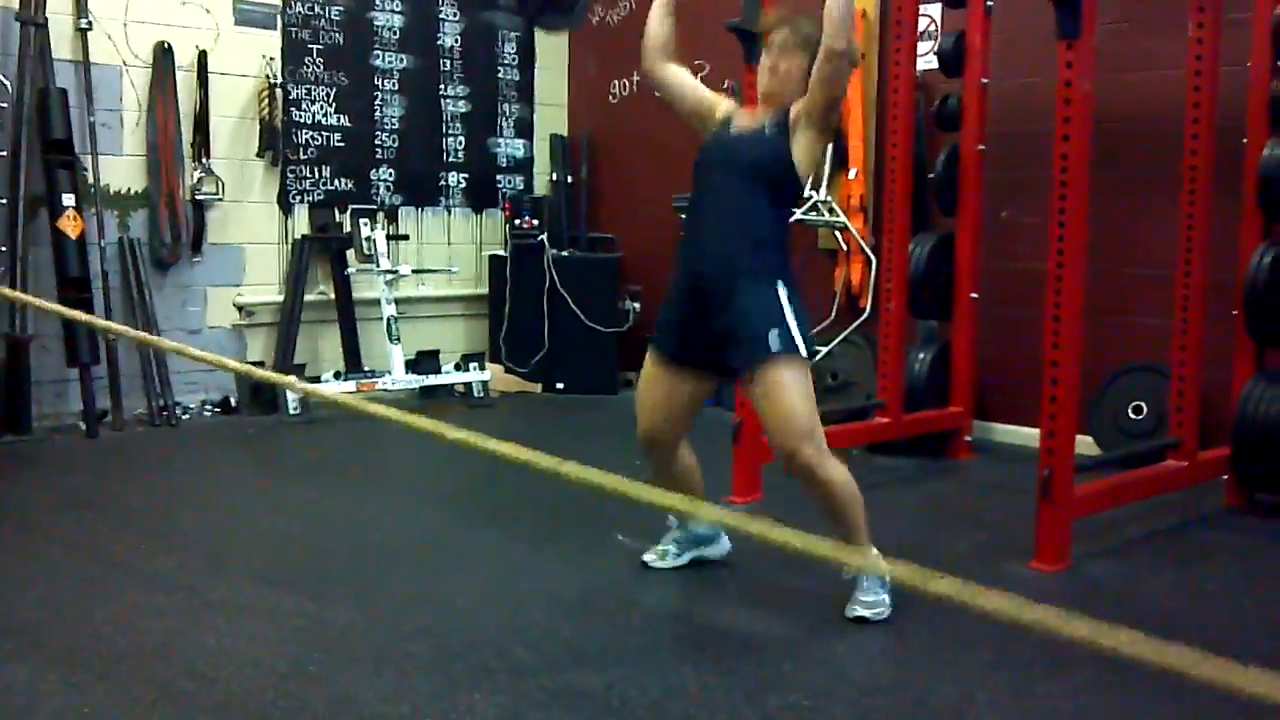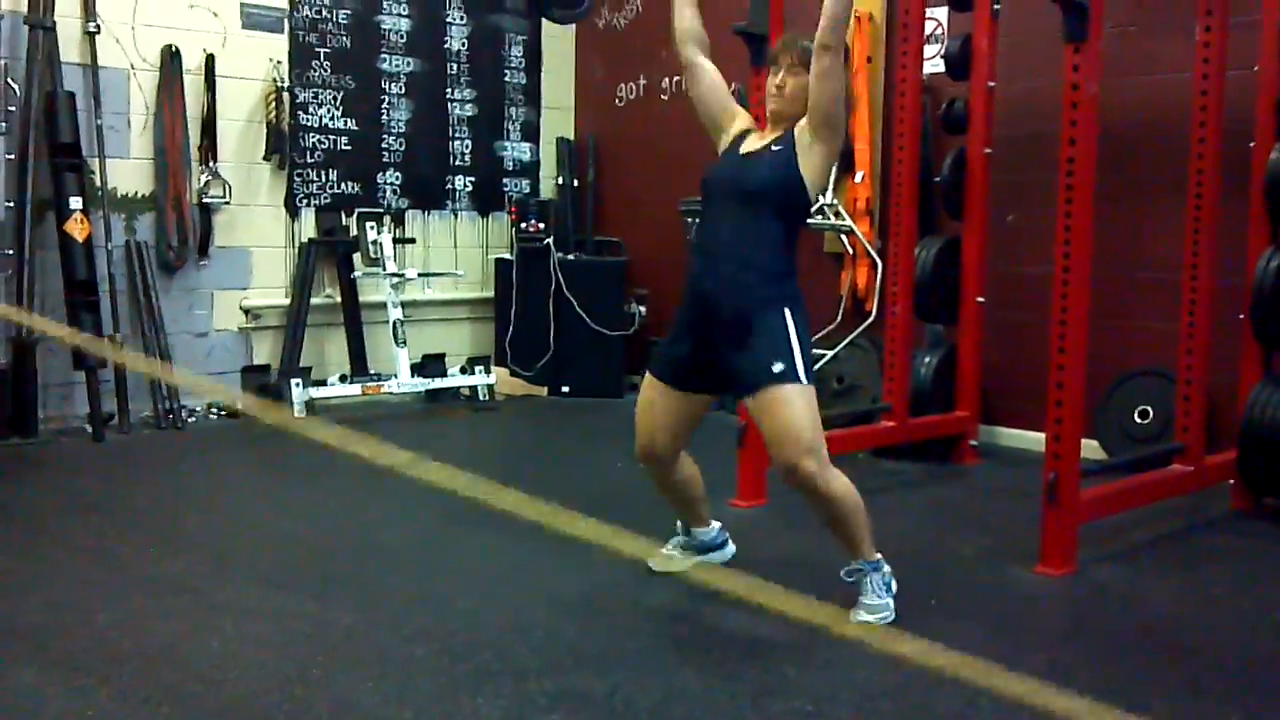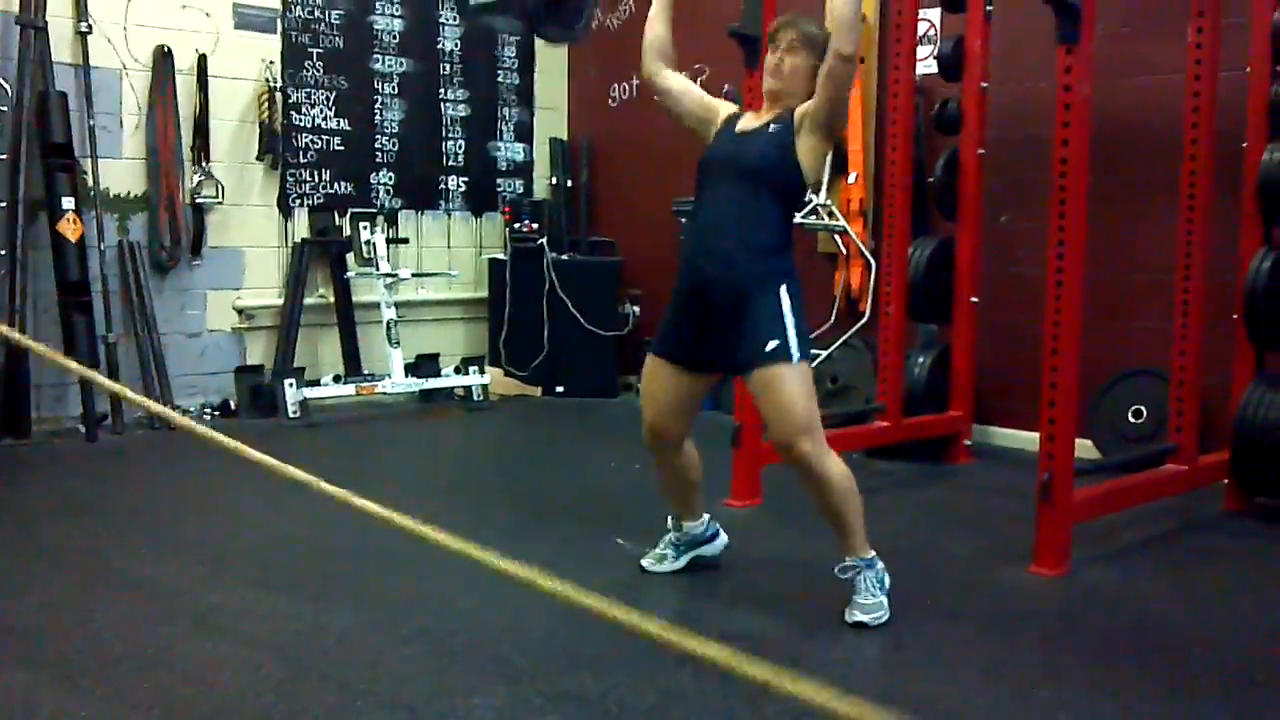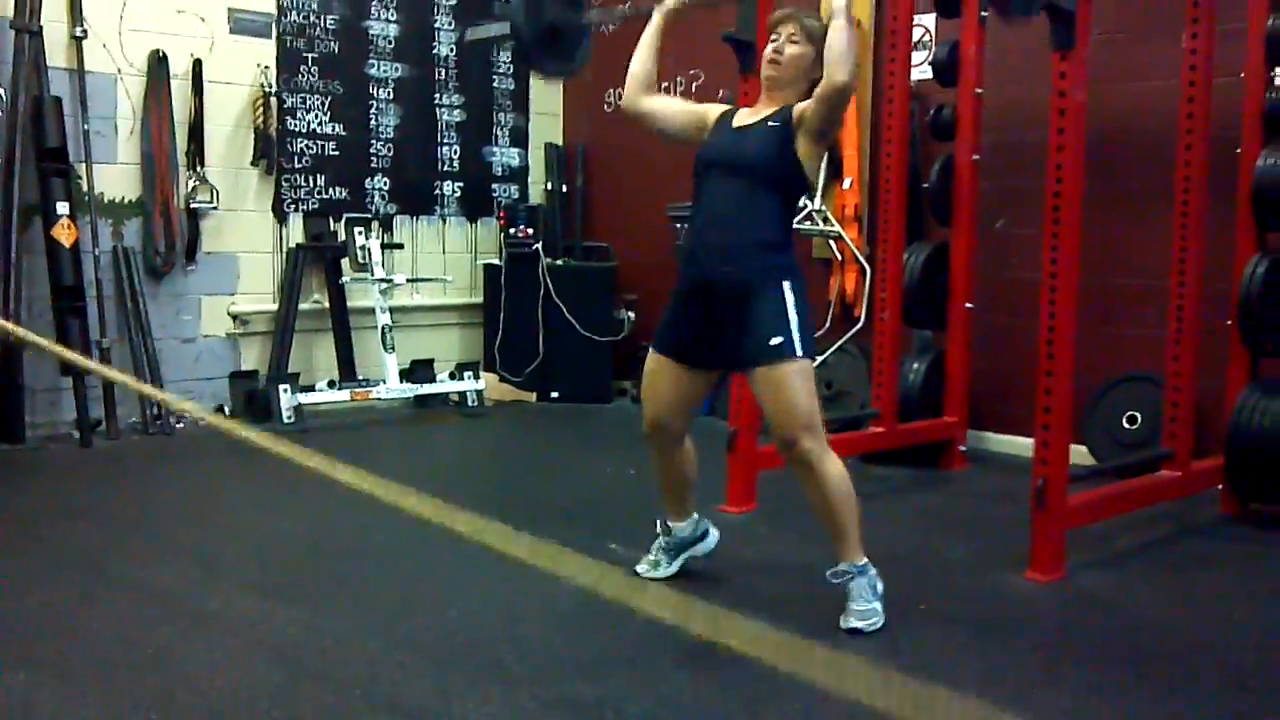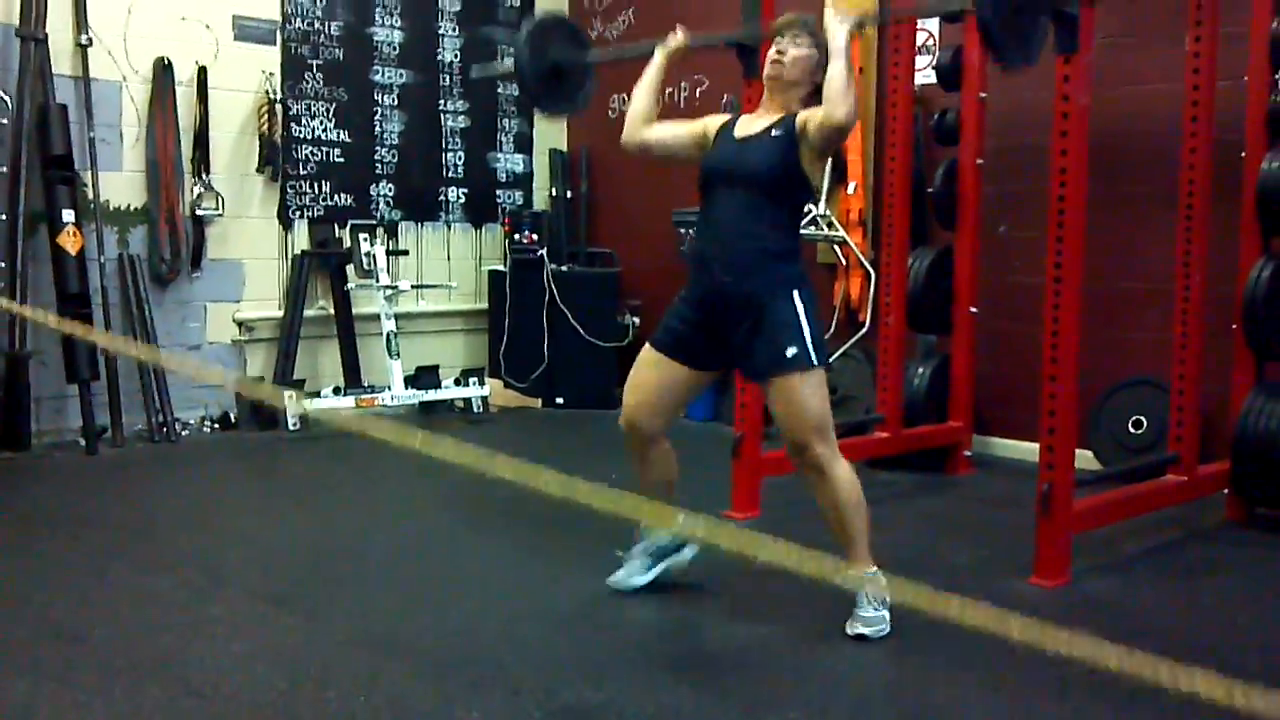
dt=0.1s
person 1, frame 1
left shoulder: (808, 125)
right shoulder: (728, 118)
left elbow: (837, 55)
right elbow: (657, 61)
left hip: (759, 299)
right hip: (693, 298)
left knee: (802, 454)
right knee: (654, 437)
left ankle: (869, 567)
right ankle: (698, 529)
person 1, frame 2
left shoulder: (814, 141)
right shoulder: (735, 133)
left hip: (765, 320)
right hip: (697, 321)
left knee: (804, 467)
right knee: (653, 450)
left ankle: (871, 571)
right ankle: (703, 534)
person 1, frame 3
left shoulder: (812, 125)
right shoulder: (726, 119)
left elbow: (843, 58)
right elbow: (655, 69)
left hip: (763, 297)
right hip: (695, 296)
left knee: (801, 445)
right knee: (660, 432)
left ankle: (865, 567)
right ankle: (694, 528)
person 1, frame 4
left shoulder: (807, 122)
right shoulder: (719, 118)
left elbow: (840, 81)
right elbow: (637, 98)
left hip: (766, 294)
right hip: (696, 294)
left knee: (803, 444)
right knee: (660, 428)
left ankle: (857, 573)
right ankle: (683, 529)
person 1, frame 5
left shoulder: (809, 124)
right shoulder: (724, 124)
left elbow: (839, 118)
right elbow: (636, 136)
right wrist: (661, 61)
left hip: (773, 302)
right hip: (703, 299)
left knee: (814, 451)
right knee: (638, 422)
left ankle: (867, 581)
right ankle: (663, 539)
